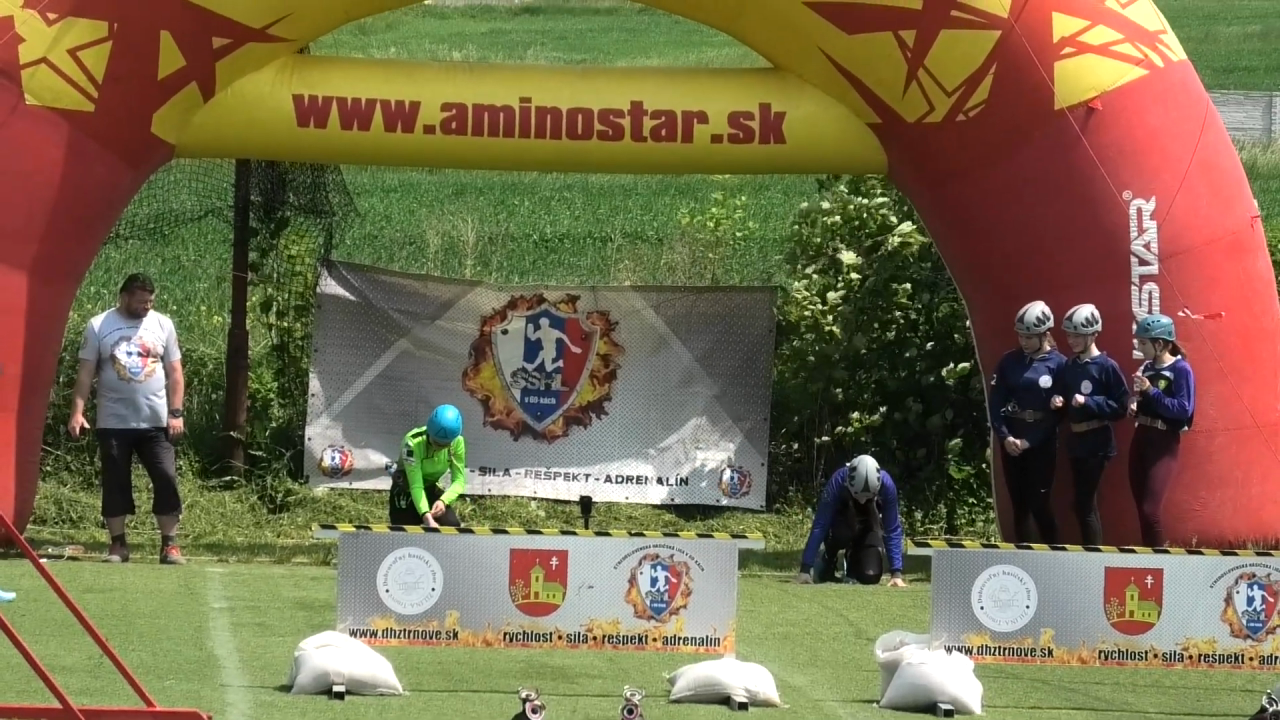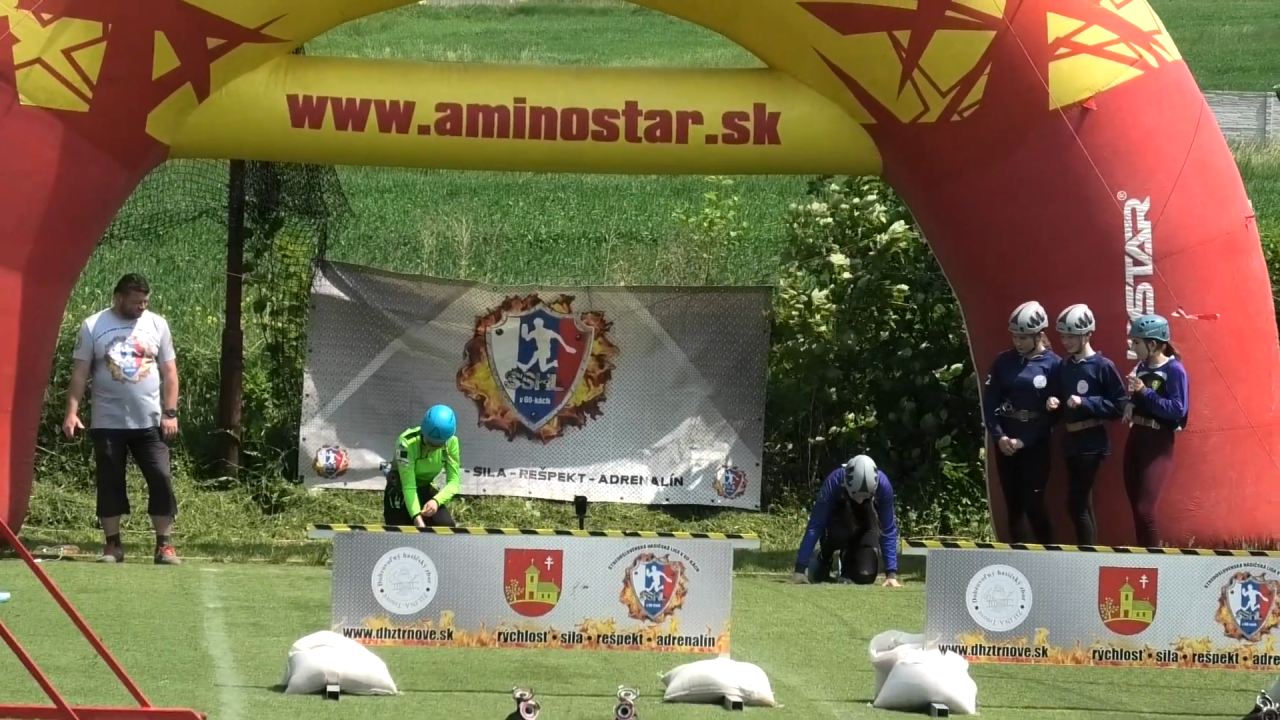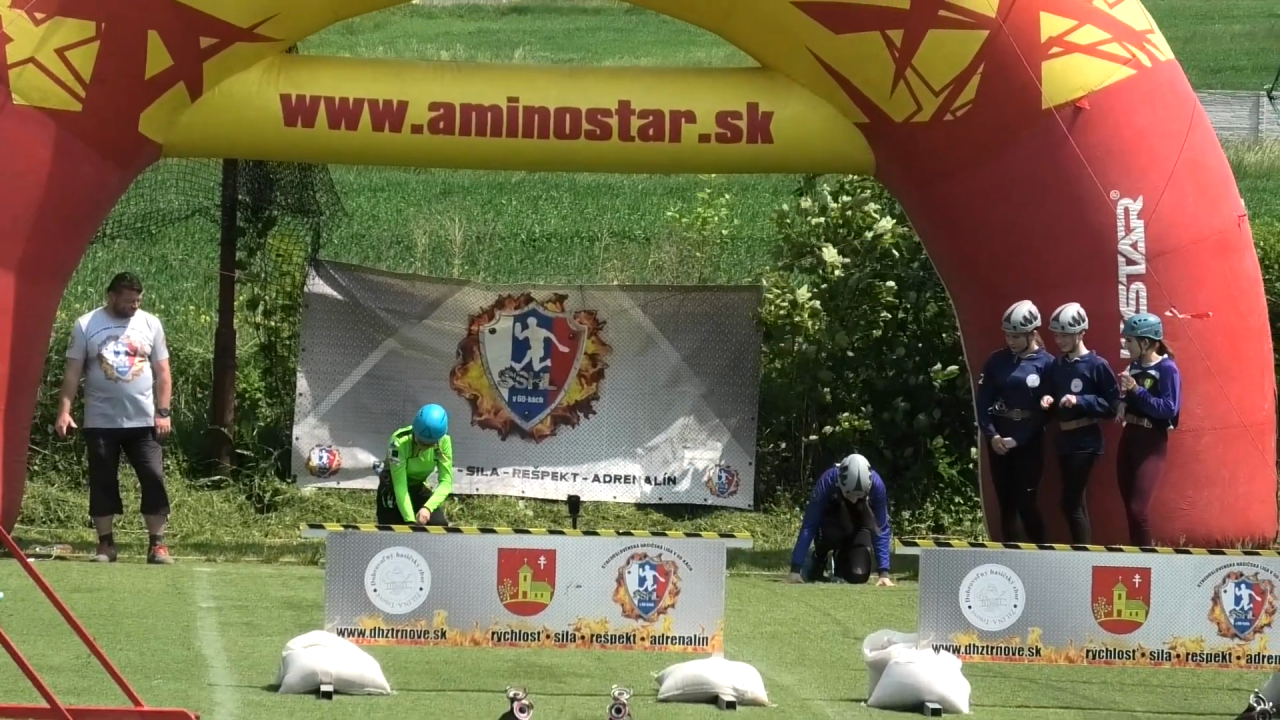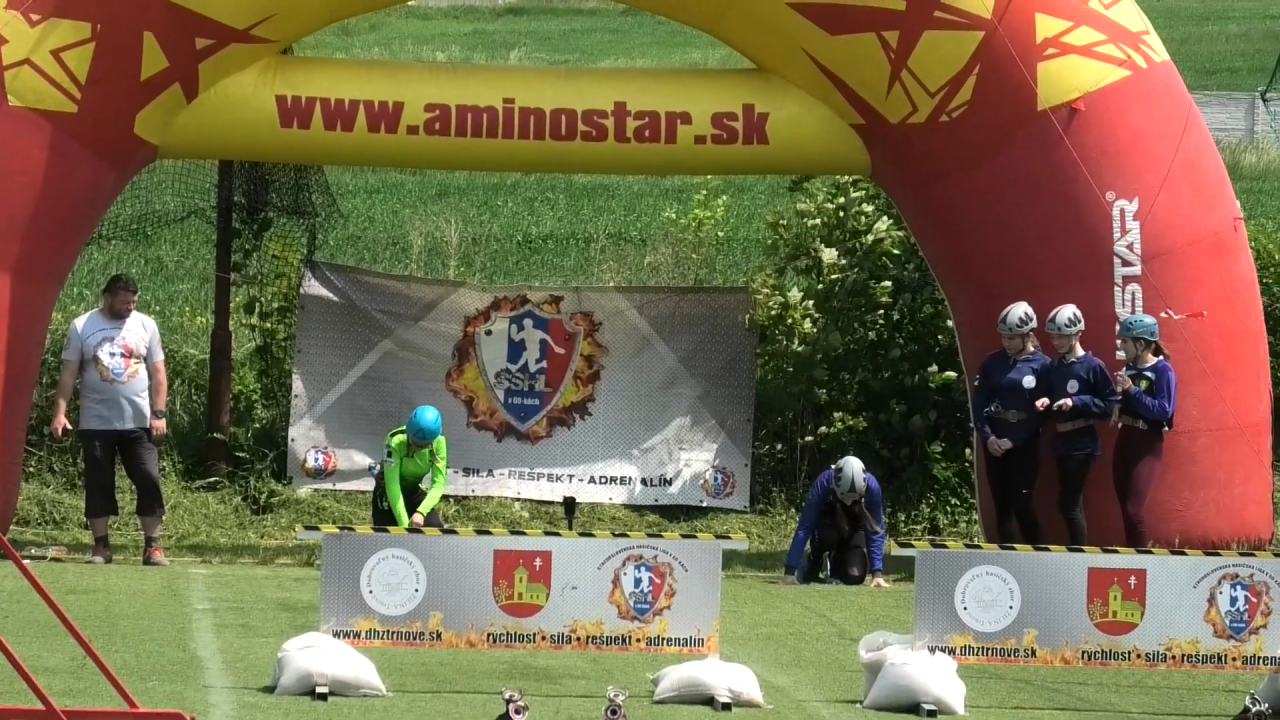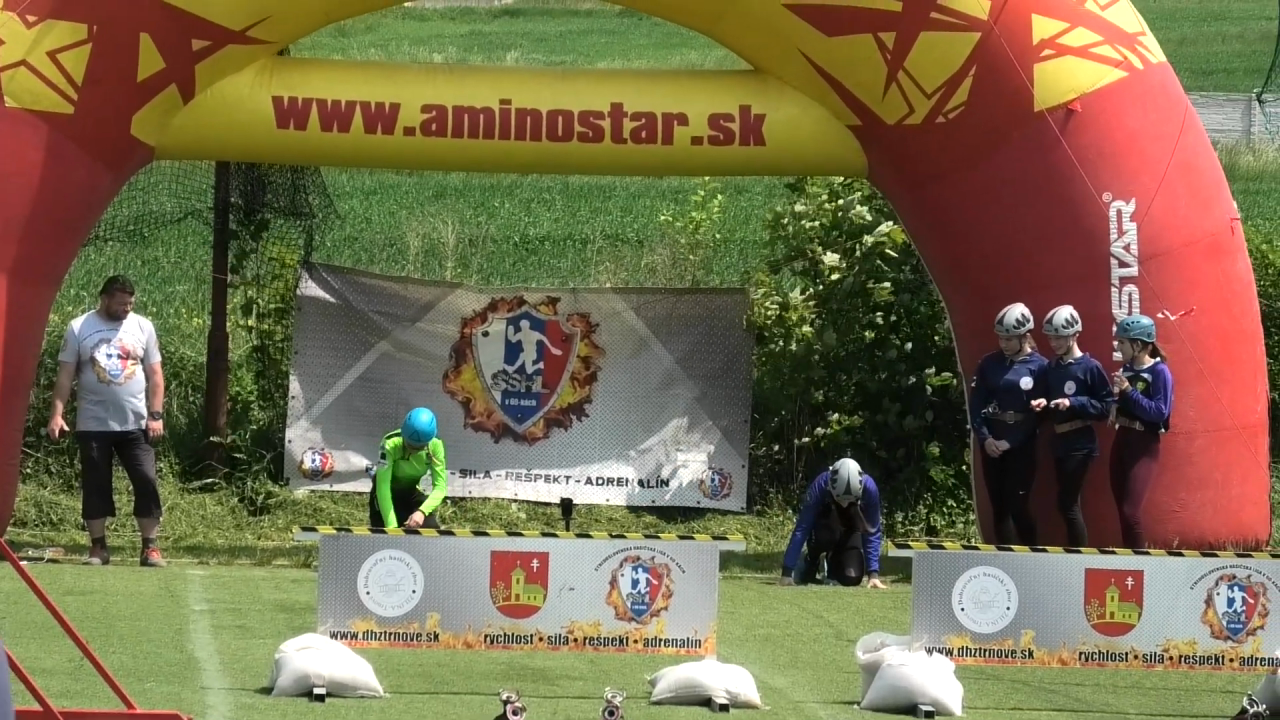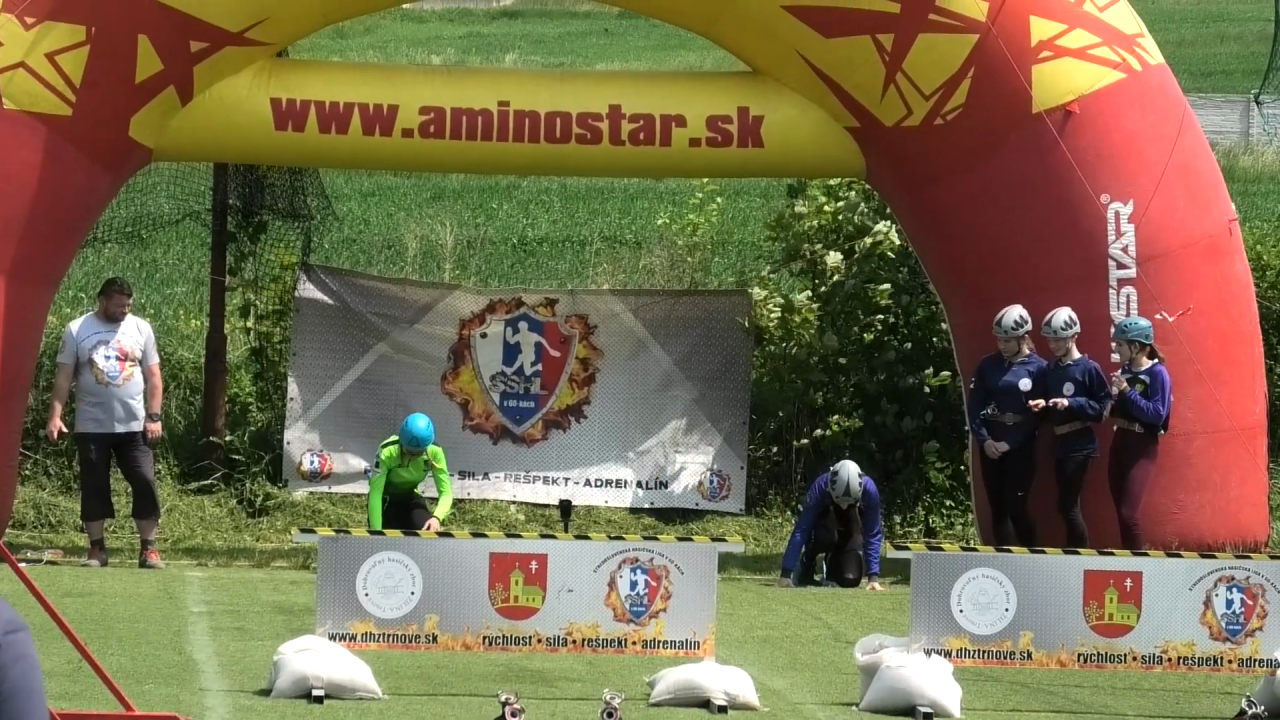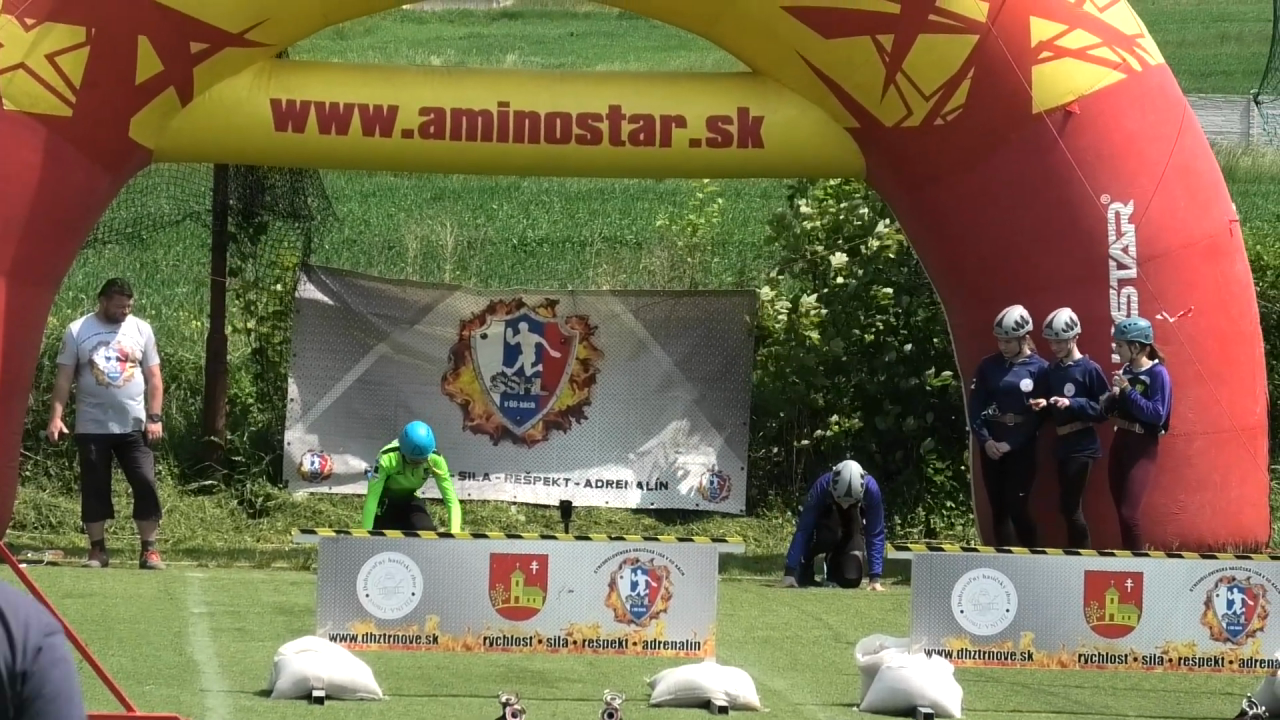
dt=0.1s
person 1, frame 1
left shoulder: (163, 324)
right shoulder: (99, 325)
left elbow: (175, 372)
right elbow: (85, 373)
left wrist: (176, 413)
right wrist: (77, 411)
left hip: (155, 422)
right hip: (113, 422)
left knee: (166, 480)
right knee: (115, 483)
left ankle: (169, 544)
right ankle: (118, 544)
person 1, frame 2
left shoulder: (157, 324)
right shoulder: (93, 326)
left elbow: (169, 372)
right elbow: (80, 373)
left wrist: (170, 413)
right wrist: (71, 412)
left hip: (150, 422)
right hip: (108, 422)
left knee: (161, 480)
right knee: (109, 483)
left ankle: (164, 545)
right ankle: (112, 544)
person 1, frame 3
left shoulder: (150, 324)
right shoulder: (86, 325)
left elbow: (162, 372)
right elbow: (72, 372)
left wrist: (163, 412)
right wrist: (64, 411)
left hip: (143, 421)
right hip: (100, 422)
left knee: (154, 480)
right knee: (102, 482)
left ankle: (157, 544)
right ankle: (105, 544)
person 1, frame 4
left shoulder: (146, 325)
right shoulder: (82, 326)
left elbow: (158, 373)
right elbow: (68, 374)
left wrist: (159, 414)
right wrist: (59, 412)
left hip: (139, 422)
right hip: (96, 423)
left knee: (149, 481)
right knee: (98, 484)
left ankle: (152, 546)
right ankle: (101, 546)
person 1, frame 5
left shoulder: (143, 327)
right shoulder: (79, 328)
left elbow: (155, 375)
right elbow: (65, 376)
left wrist: (156, 415)
right wrist: (57, 414)
left hip: (135, 424)
right hip: (93, 425)
left knee: (146, 483)
right knee: (95, 485)
left ankle: (150, 547)
right ankle: (98, 547)
person 1, frame 6
left shoulder: (141, 328)
right shoulder: (77, 329)
left elbow: (153, 376)
right elbow: (63, 377)
left wrist: (154, 417)
right wrist: (55, 415)
left hip: (134, 425)
right hip: (91, 426)
left knee: (145, 484)
right knee: (93, 487)
left ankle: (148, 549)
right ankle: (97, 549)
person 1, frame 7
left shoulder: (141, 329)
right shoulder: (77, 330)
left elbow: (154, 377)
right elbow: (64, 378)
left wrist: (154, 417)
right wrist: (55, 416)
left hip: (134, 426)
right hip: (92, 427)
left knee: (145, 485)
right knee: (94, 488)
left ankle: (149, 549)
right ankle: (97, 549)
person 2, frame 1
left shoulder: (1058, 364)
right shoulder: (1009, 361)
left elbow: (1057, 412)
right elbow: (995, 402)
left wrist: (1029, 441)
right wrist: (1004, 436)
left hip: (1042, 441)
right hip: (1011, 439)
left knee: (1038, 503)
right knee: (1018, 504)
person 2, frame 2
left shoulder: (1053, 364)
right shoulder: (1004, 361)
left elbow: (1052, 412)
right elbow: (990, 402)
left wrist: (1024, 441)
right wrist: (999, 436)
left hip: (1036, 442)
right hip: (1005, 439)
left knee: (1033, 503)
right knee: (1013, 504)
person 2, frame 3
left shoulder: (1046, 363)
right shoulder: (996, 360)
left elbow: (1044, 411)
right elbow: (983, 401)
left wrist: (1017, 439)
right wrist: (991, 435)
left hip: (1029, 440)
right hip: (998, 438)
left knee: (1025, 502)
right knee: (1005, 503)
person 2, frame 4
left shoulder: (1042, 365)
right shoulder: (992, 362)
left elbow: (1040, 412)
right elbow: (978, 403)
left wrist: (1012, 441)
right wrist: (987, 436)
left hip: (1025, 442)
right hip: (994, 440)
left knee: (1021, 504)
right knee: (1001, 504)
person 2, frame 5
left shoulder: (1040, 366)
right shoulder: (989, 363)
left elbow: (1038, 413)
right elbow: (975, 405)
left wrist: (1010, 442)
right wrist: (984, 438)
left hip: (1022, 443)
right hip: (991, 441)
left knee: (1017, 505)
right knee: (999, 505)
person 2, frame 6
left shoulder: (1038, 368)
right shoulder: (988, 365)
left elbow: (1037, 414)
right elbow: (974, 406)
left wrist: (1009, 443)
right wrist: (984, 439)
left hip: (1021, 445)
right hip: (990, 442)
left knee: (1016, 507)
right knee: (997, 507)
person 2, frame 7
left shoulder: (1039, 368)
right shoulder: (988, 365)
left elbow: (1038, 415)
right elbow: (975, 407)
left wrist: (1010, 444)
right wrist: (985, 440)
left hip: (1022, 445)
right hip: (990, 443)
left knee: (1017, 507)
right knee: (998, 507)
person 3, frame 1
left shoulder: (1107, 367)
right shoulder: (1069, 366)
left elbow: (1122, 406)
left wrist: (1088, 402)
right wrist: (1058, 401)
left hip: (1097, 443)
right hip: (1076, 441)
left knee: (1083, 505)
right knee: (1086, 504)
person 3, frame 2
left shoulder: (1103, 366)
right shoulder: (1064, 366)
left elbow: (1119, 406)
left wrist: (1085, 402)
right wrist: (1054, 402)
left hip: (1092, 443)
right hip: (1071, 440)
left knee: (1077, 504)
right knee: (1081, 504)
person 3, frame 3
left shoulder: (1097, 365)
right shoulder: (1058, 365)
left elbow: (1114, 404)
left wrist: (1080, 401)
right wrist: (1049, 401)
left hip: (1086, 441)
right hip: (1065, 439)
left knee: (1070, 502)
right knee: (1075, 502)
person 3, frame 4
left shoulder: (1093, 366)
right shoulder: (1054, 366)
left elbow: (1110, 405)
left wrist: (1076, 402)
left hip: (1083, 442)
right hip: (1062, 441)
left knee: (1068, 503)
right knee: (1072, 503)
person 3, frame 5
left shoulder: (1091, 367)
right shoulder: (1052, 367)
left elbow: (1107, 406)
left wrist: (1073, 403)
right wrist: (1044, 403)
left hip: (1081, 443)
right hip: (1060, 441)
left knee: (1067, 504)
right knee: (1068, 504)
person 3, frame 6
left shoulder: (1089, 369)
right shoulder: (1051, 368)
left elbow: (1105, 407)
left wrist: (1071, 403)
right wrist: (1042, 404)
left hip: (1080, 445)
right hip: (1060, 443)
left knee: (1068, 505)
right knee: (1068, 505)
person 3, frame 7
left shoulder: (1090, 369)
right shoulder: (1052, 369)
left elbow: (1104, 410)
left wrist: (1071, 403)
right wrist: (1043, 404)
left hip: (1082, 445)
right hip: (1062, 444)
left knee: (1070, 506)
right knee: (1068, 506)
person 4, frame 1
left shoulder: (1181, 369)
right shoulder: (1147, 368)
left elbow: (1184, 409)
left wrist: (1150, 391)
right wrist: (1134, 403)
left hip: (1164, 442)
right hip: (1141, 438)
left knee: (1150, 509)
right knee: (1141, 507)
person 4, frame 2
left shoulder: (1174, 370)
right shoulder: (1141, 368)
left elbow: (1178, 410)
left wrist: (1145, 392)
right wrist: (1130, 407)
left hip: (1159, 442)
right hip: (1136, 437)
left knee: (1144, 509)
right knee: (1135, 507)
person 4, frame 3
left shoulder: (1167, 368)
right shoulder: (1135, 366)
left elbow: (1169, 409)
left wrist: (1137, 390)
right wrist: (1123, 405)
left hip: (1152, 441)
right hip: (1129, 436)
left knee: (1138, 508)
right knee: (1128, 505)
person 4, frame 4
left shoulder: (1162, 370)
right shoulder: (1131, 367)
left elbow: (1163, 410)
left wrist: (1132, 390)
right wrist: (1118, 406)
left hip: (1147, 442)
right hip: (1125, 437)
left knee: (1133, 510)
right knee: (1124, 507)
person 4, frame 5
left shoulder: (1159, 371)
right shoulder: (1127, 368)
left elbow: (1159, 413)
left wrist: (1129, 390)
right wrist: (1115, 408)
left hip: (1144, 444)
right hip: (1122, 439)
left knee: (1130, 511)
right knee: (1122, 509)
person 4, frame 6
left shoulder: (1157, 373)
right shoulder: (1126, 370)
left elbow: (1157, 414)
left wrist: (1127, 391)
right wrist: (1112, 407)
left hip: (1142, 446)
right hip: (1120, 440)
left knee: (1128, 512)
right knee: (1120, 510)
person 4, frame 7
left shoulder: (1158, 373)
right shoulder: (1126, 371)
left elbow: (1157, 415)
left wrist: (1128, 390)
right wrist: (1108, 401)
left hip: (1142, 446)
right hip: (1120, 441)
left knee: (1129, 513)
right knee: (1121, 511)
